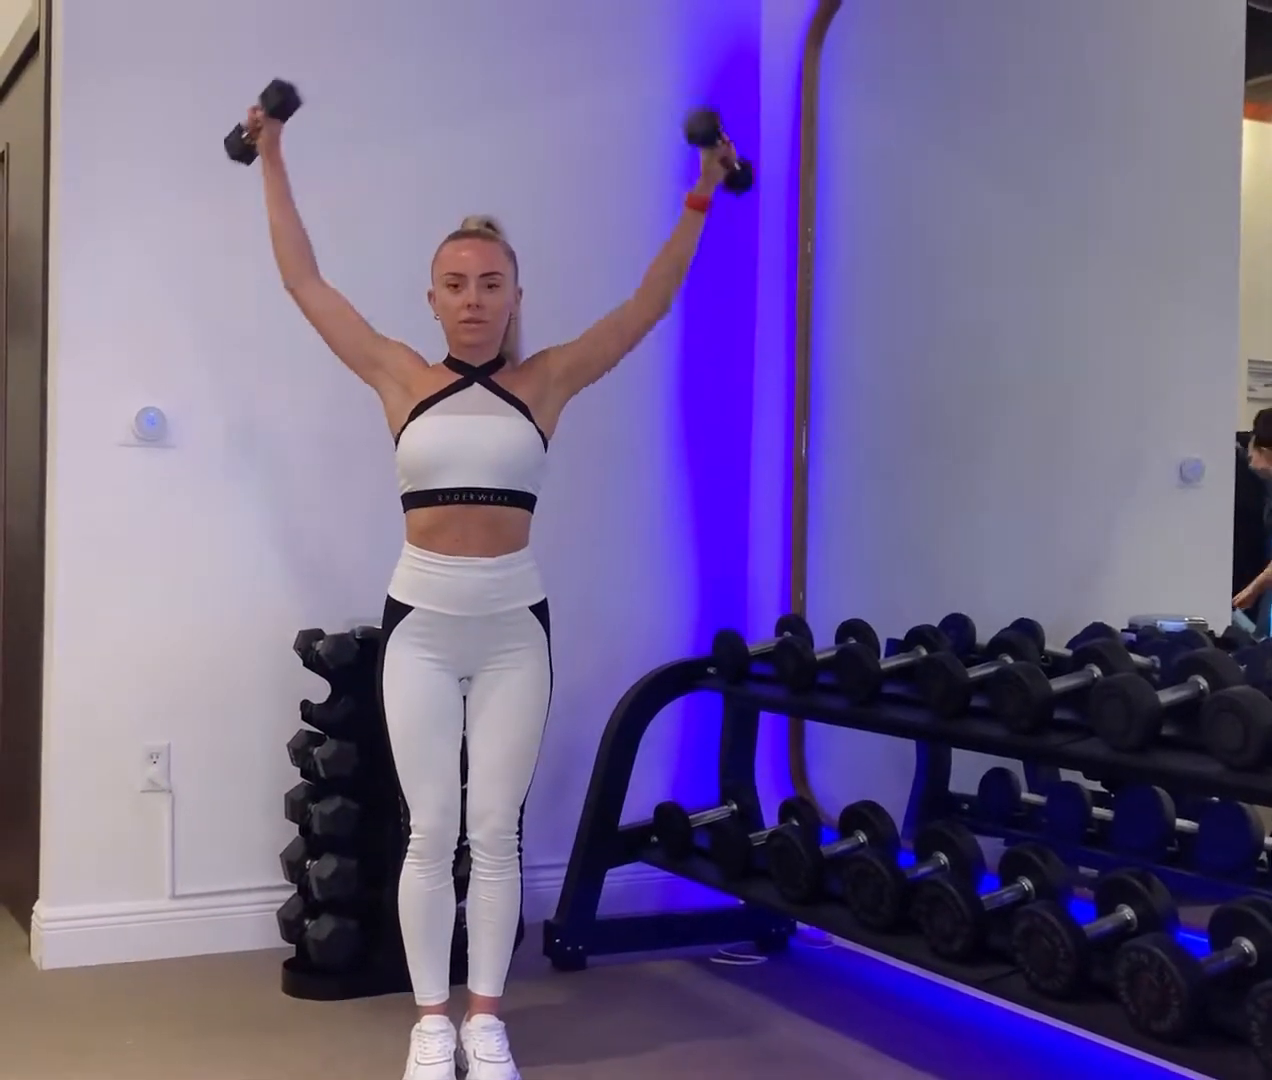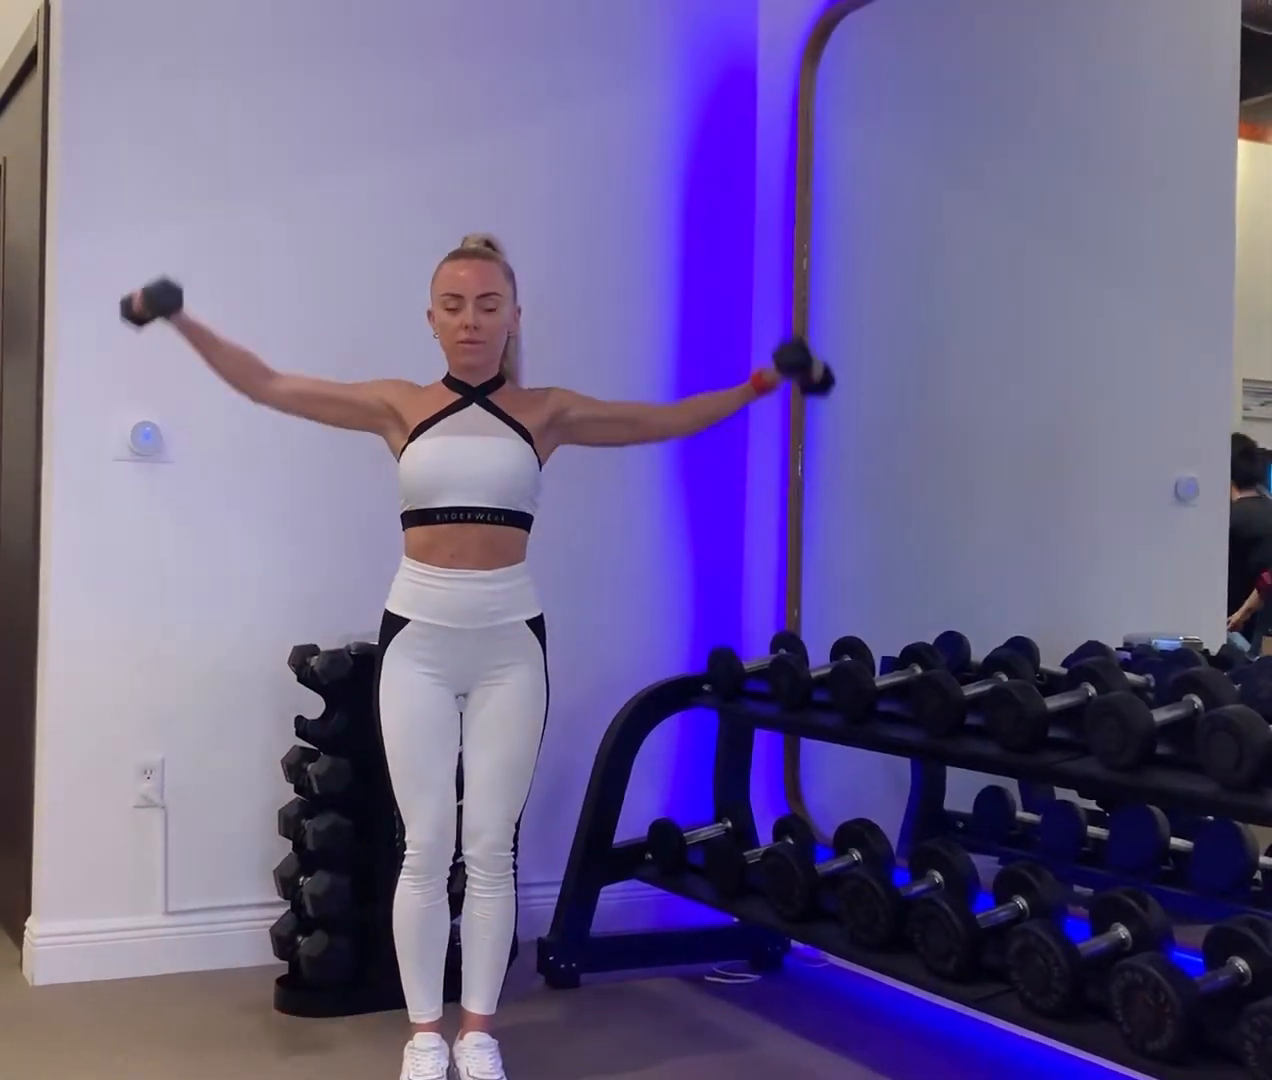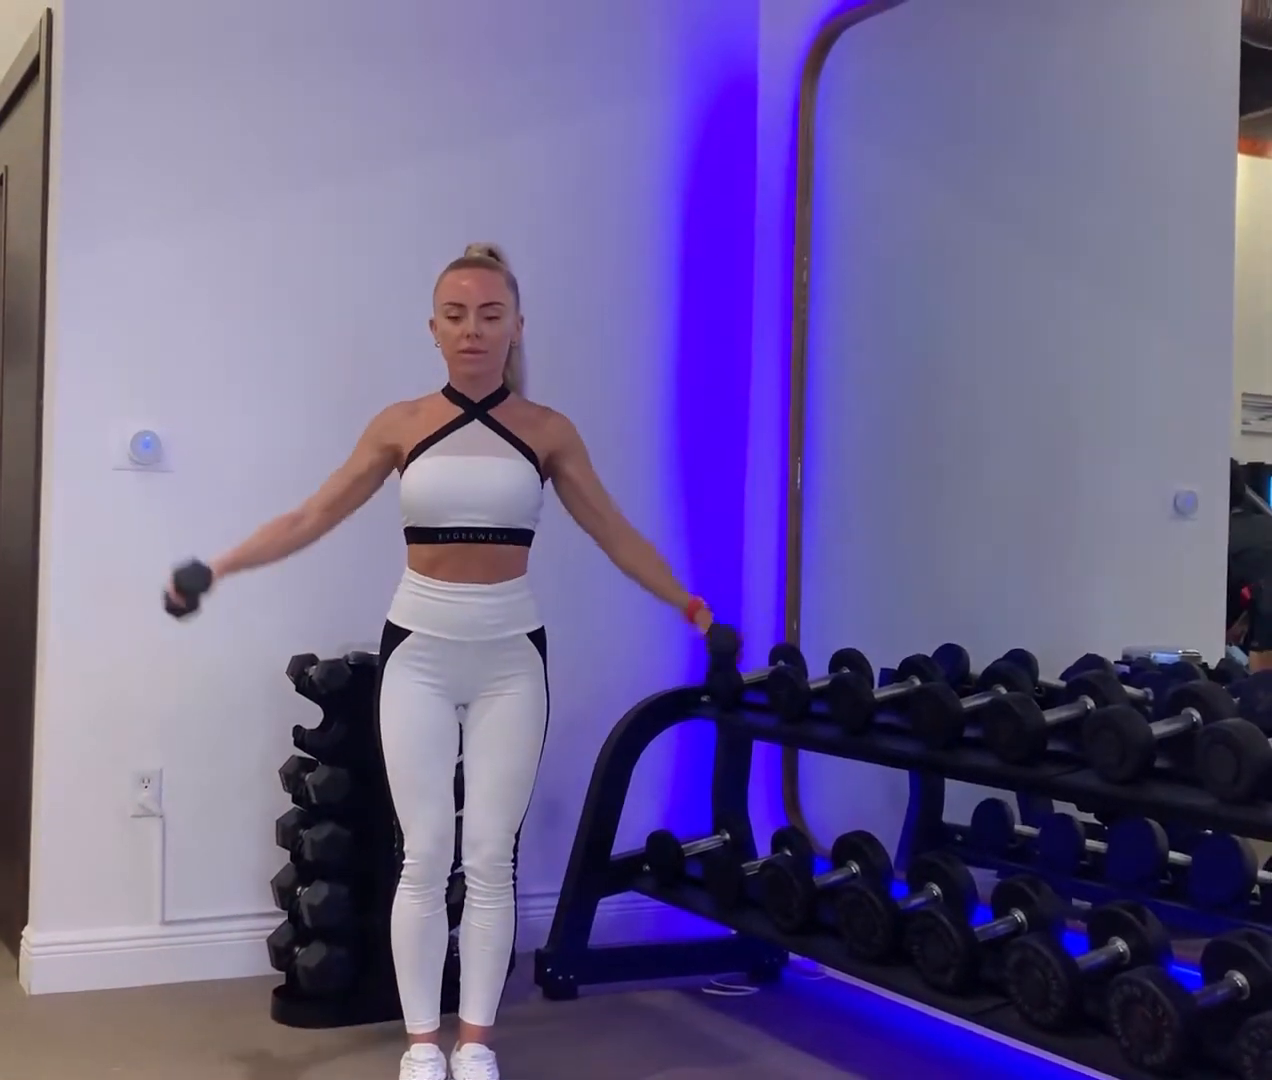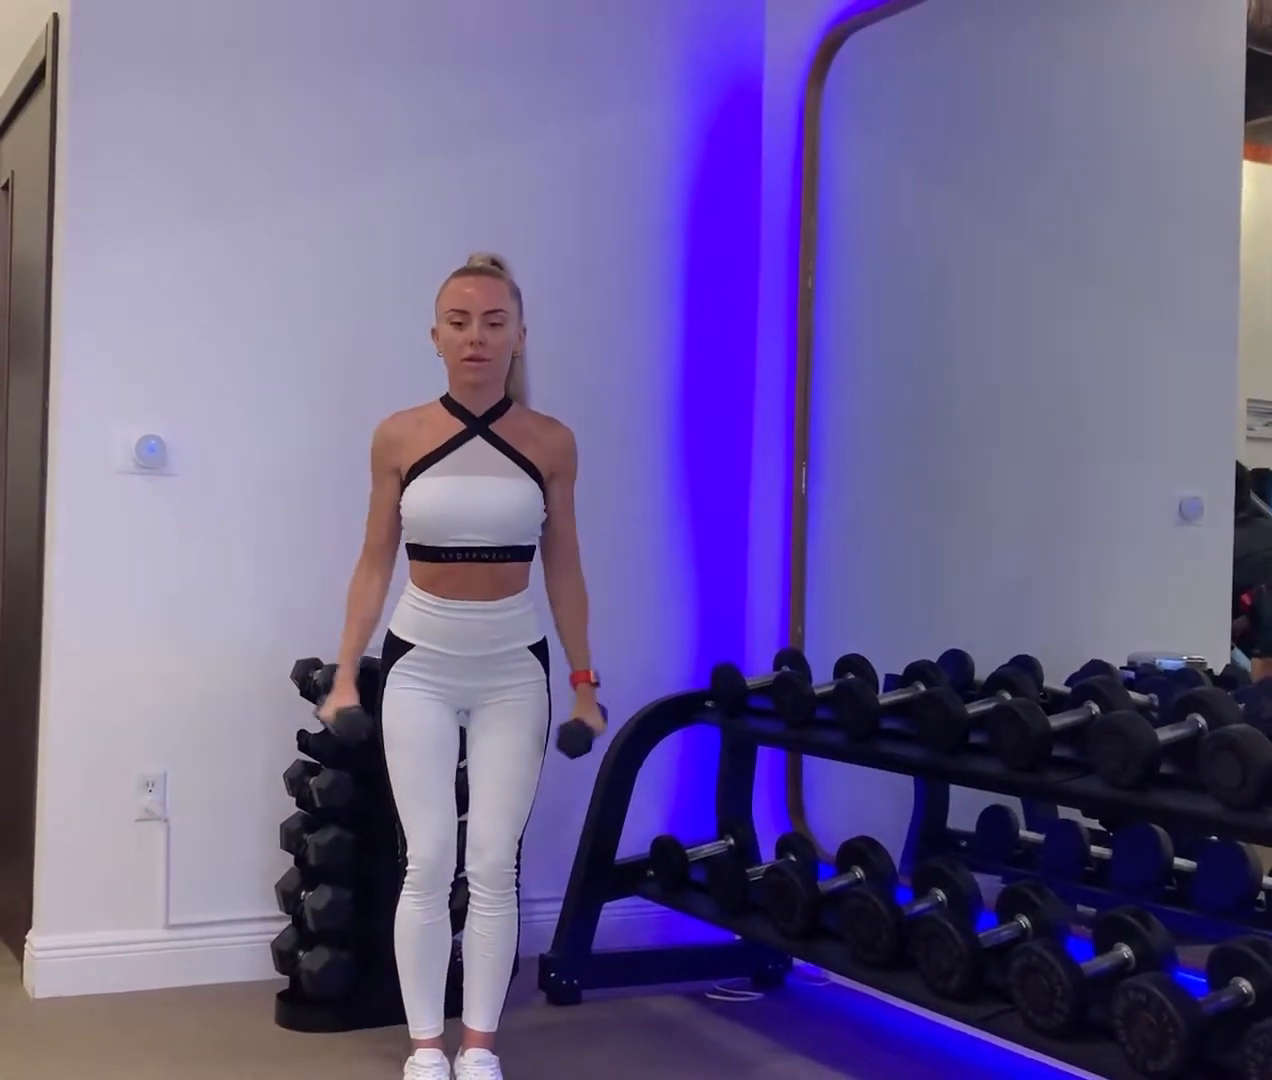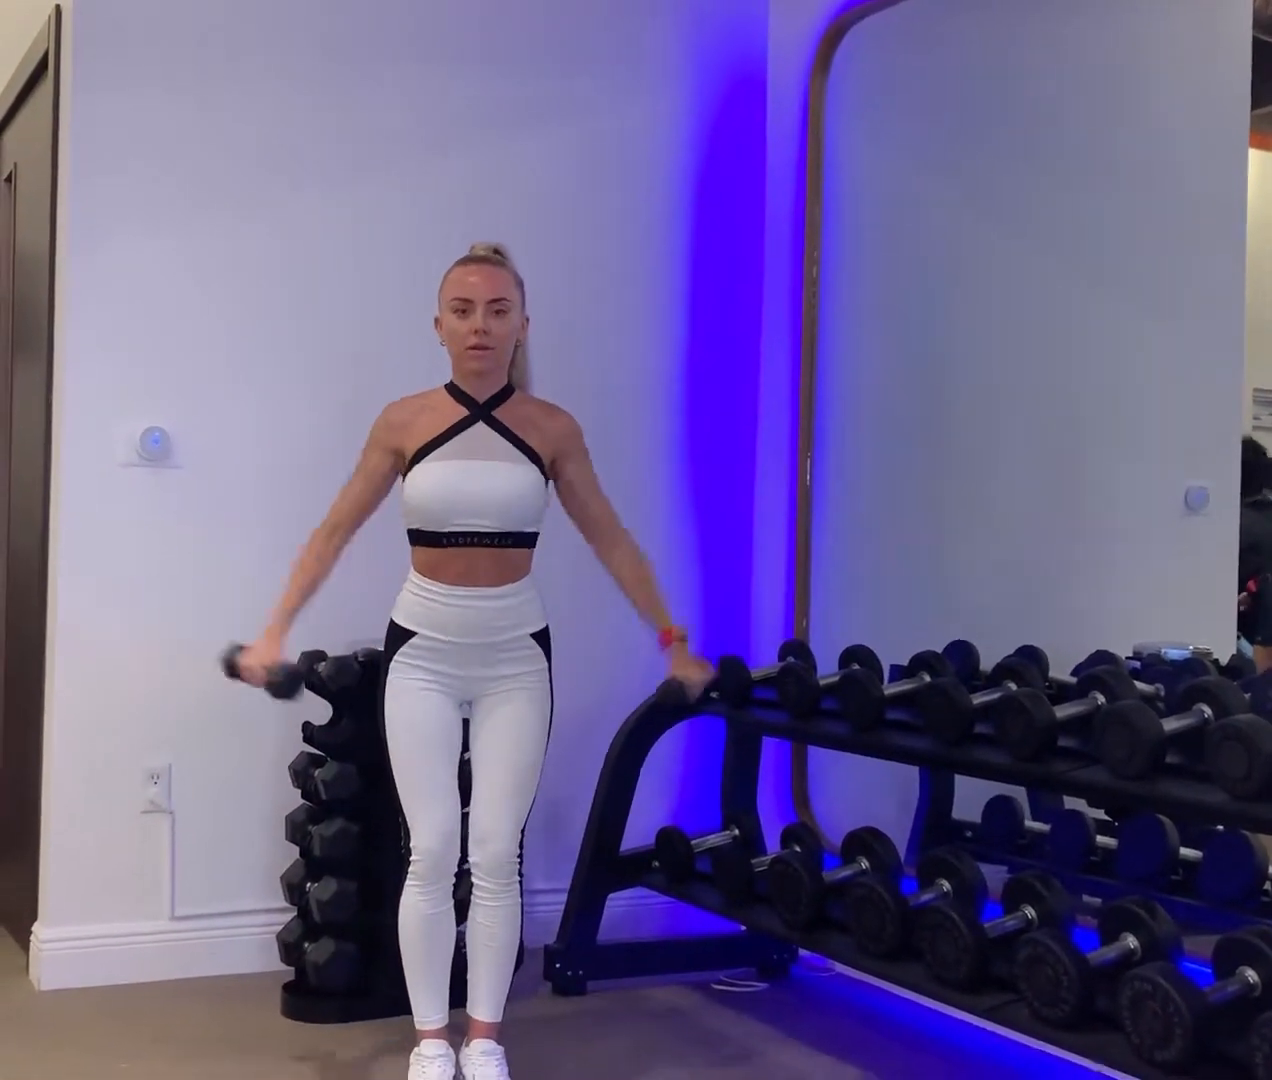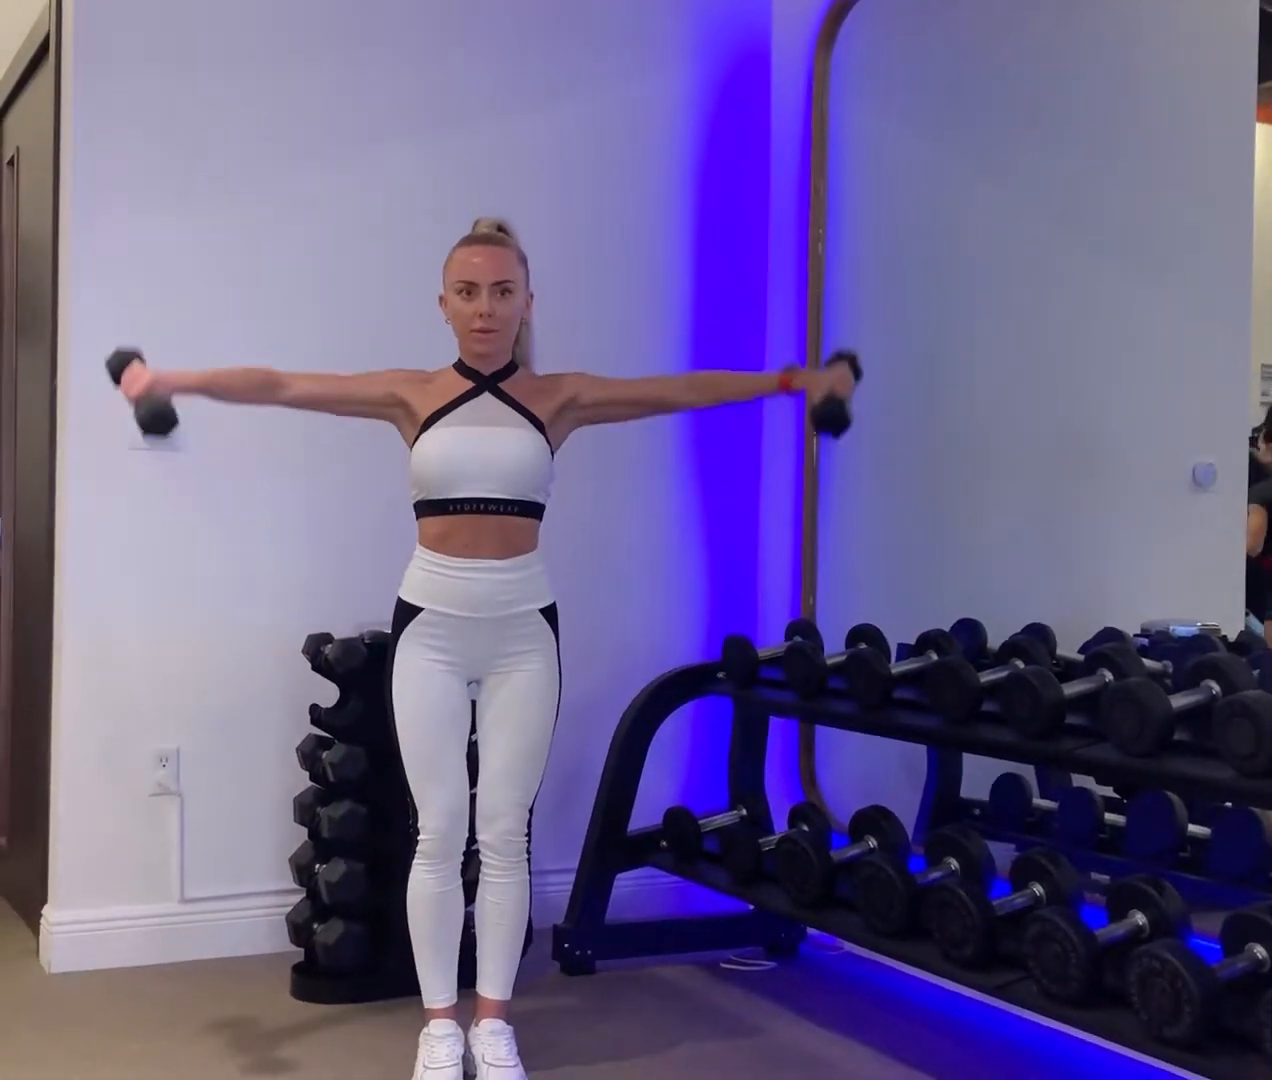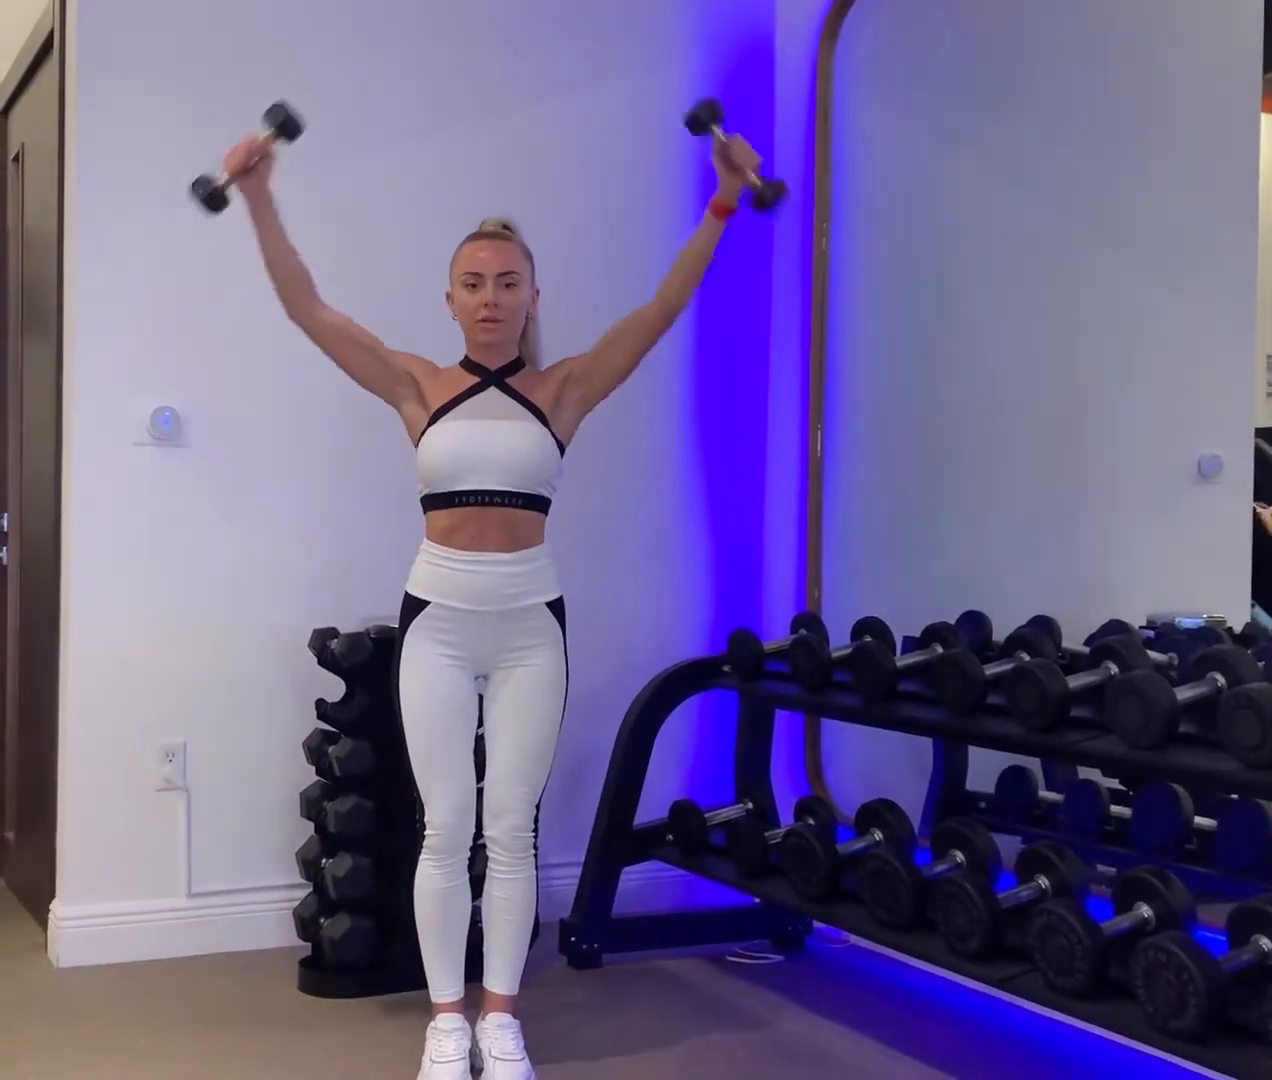
dt=0.4s
person 1, frame 1
left shoulder: (543, 382)
right shoulder: (400, 377)
left elbow: (652, 300)
right elbow: (303, 279)
left wrist: (700, 196)
right wrist: (271, 161)
left hip: (512, 626)
right hip: (421, 623)
left knee: (495, 832)
right knee: (431, 830)
person 1, frame 2
left shoulder: (545, 411)
right shoulder: (398, 404)
left elbow: (669, 418)
right elbow: (267, 385)
left wrist: (757, 384)
right wrist: (182, 319)
left hip: (509, 642)
right hip: (417, 638)
left knee: (491, 848)
right knee: (426, 847)
person 1, frame 3
left shoulder: (547, 430)
right shoulder: (399, 424)
left elbow: (617, 535)
right elbow: (312, 517)
left wrist: (694, 606)
right wrist: (221, 565)
left hip: (510, 655)
right hip: (419, 650)
left knee: (490, 858)
right knee: (425, 855)
person 1, frame 4
left shoulder: (552, 442)
right shoulder: (399, 436)
left elbow: (563, 570)
right elbow: (373, 565)
left wrist: (584, 681)
right wrist: (343, 675)
left hip: (513, 669)
right hip: (420, 664)
left knee: (494, 866)
right knee: (428, 863)
person 1, frame 5
left shoulder: (553, 428)
right shoulder: (403, 421)
left elbow: (610, 540)
right elbow: (336, 530)
left wrist: (671, 639)
right wrist: (276, 628)
left hip: (515, 657)
right hip: (422, 653)
left knee: (496, 856)
right knee: (431, 853)
person 1, frame 6
left shoulder: (559, 396)
right shoulder: (409, 392)
left elbow: (681, 393)
right elbow: (281, 388)
left wrist: (791, 381)
right wrist: (170, 382)
left hip: (522, 630)
right hip: (430, 627)
left knee: (505, 833)
right knee: (439, 832)
person 1, frame 7
left shoulder: (563, 390)
right shoulder: (417, 386)
left elbow: (666, 306)
right elbow: (305, 306)
left wrist: (726, 204)
right wrist: (256, 192)
left hip: (529, 627)
right hip: (437, 622)
left knee: (511, 830)
right knee: (445, 828)
